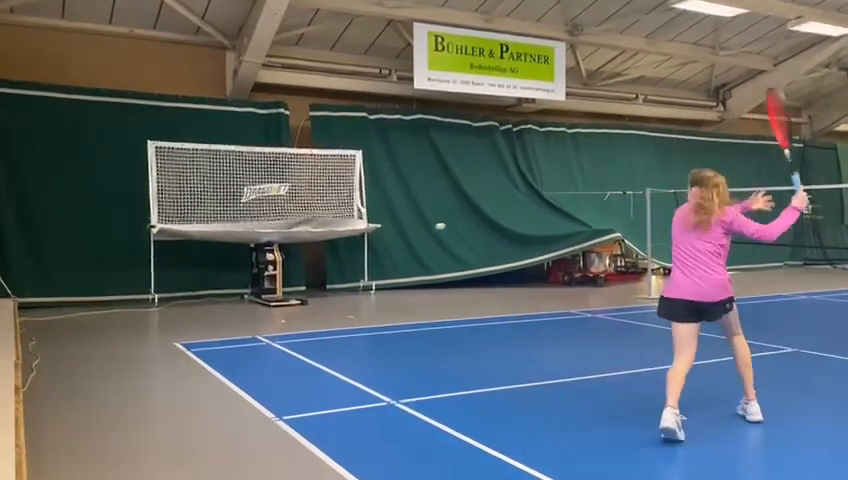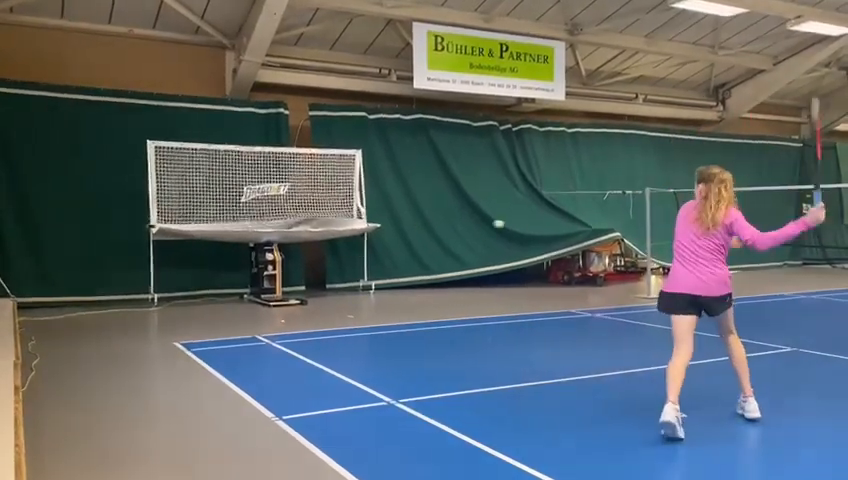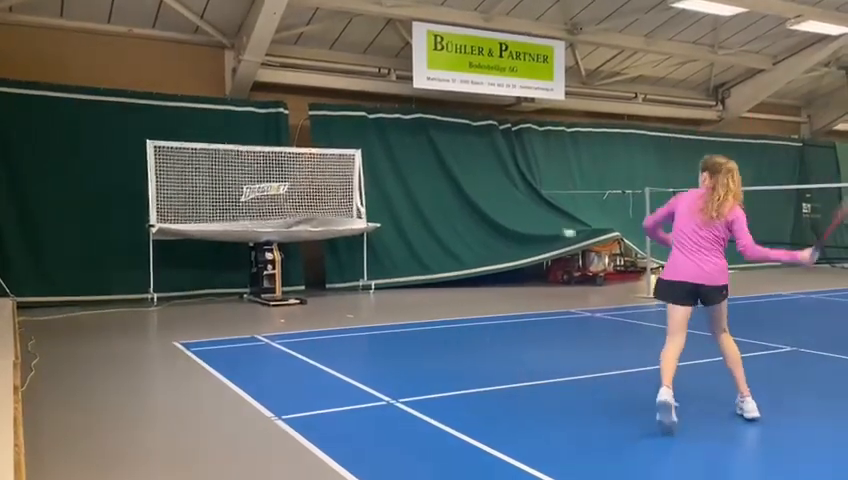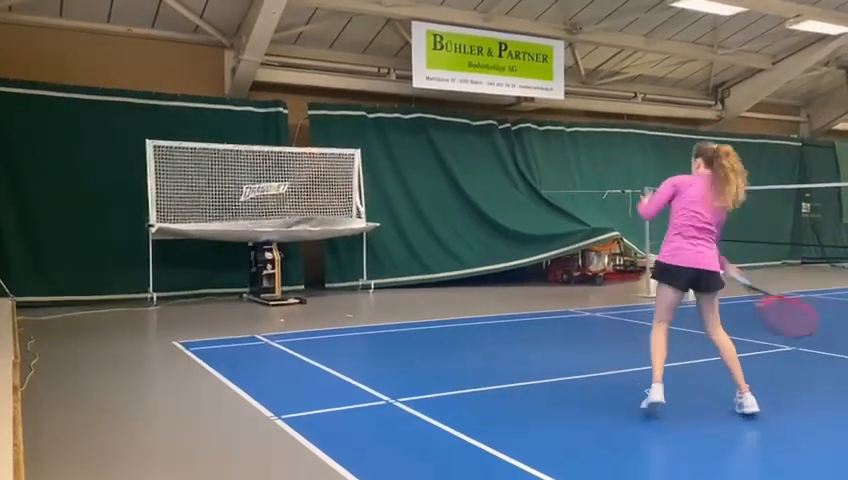
dt=0.1s
person 1, frame 1
left shoulder: (680, 214)
right shoulder: (725, 215)
right elbow: (767, 235)
left wrist: (746, 206)
right wrist: (794, 208)
left hip: (678, 293)
right hip: (715, 291)
left knee: (682, 358)
right knee: (736, 337)
left ankle: (670, 412)
right ankle: (751, 402)
person 1, frame 2
left shoulder: (685, 210)
right shoulder: (729, 214)
right elbow: (762, 243)
right wrist: (806, 221)
left hip: (680, 287)
right hip: (716, 287)
left knee: (682, 351)
right knee: (730, 337)
left ankle: (671, 407)
right ankle: (749, 400)
person 1, frame 3
left shoulder: (681, 199)
right shoulder: (733, 210)
left elbow: (649, 225)
right elbow: (750, 252)
left wrist: (668, 240)
right wrist: (794, 256)
left hip: (677, 276)
right hip: (713, 278)
left knee: (674, 341)
right knee: (722, 335)
left ankle: (665, 392)
right ankle: (745, 399)
person 1, frame 4
left shoulder: (680, 181)
right shoulder: (724, 196)
left elbow: (649, 212)
left wrist: (644, 204)
right wrist: (725, 264)
left hip: (676, 262)
right hip: (707, 266)
left knee: (660, 325)
right knee: (716, 331)
left ankle: (656, 386)
right ankle: (745, 395)
